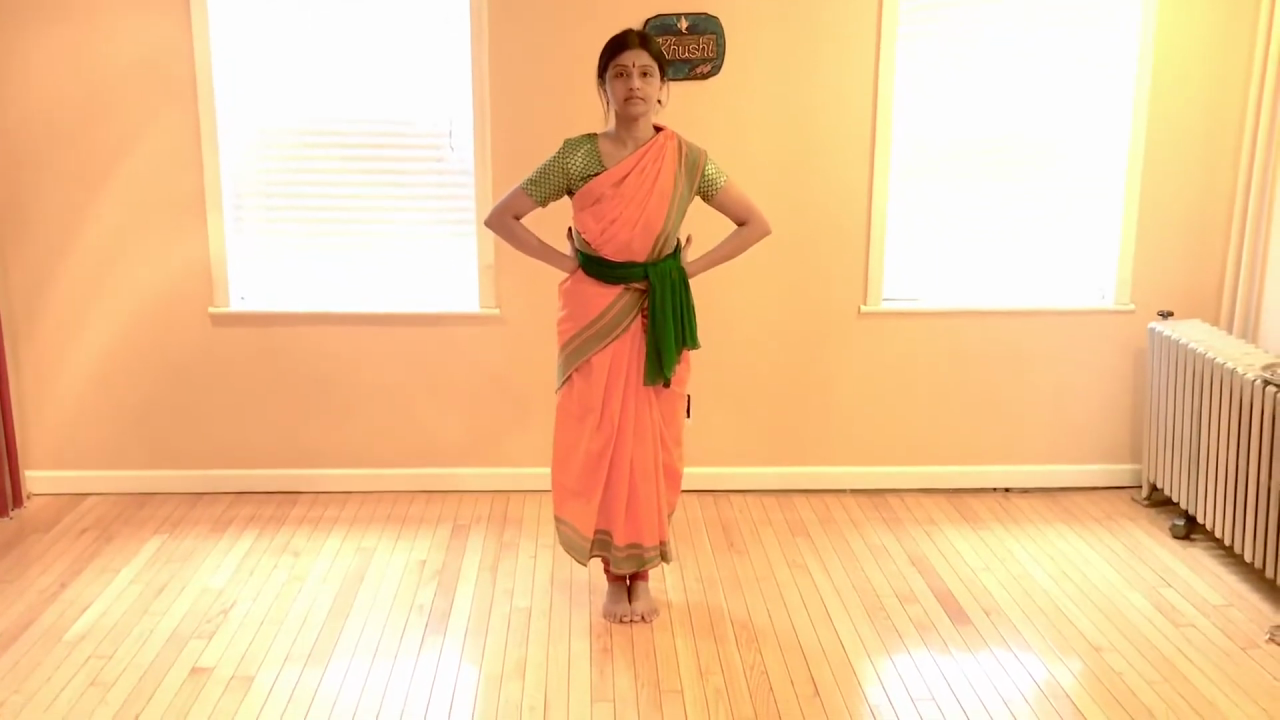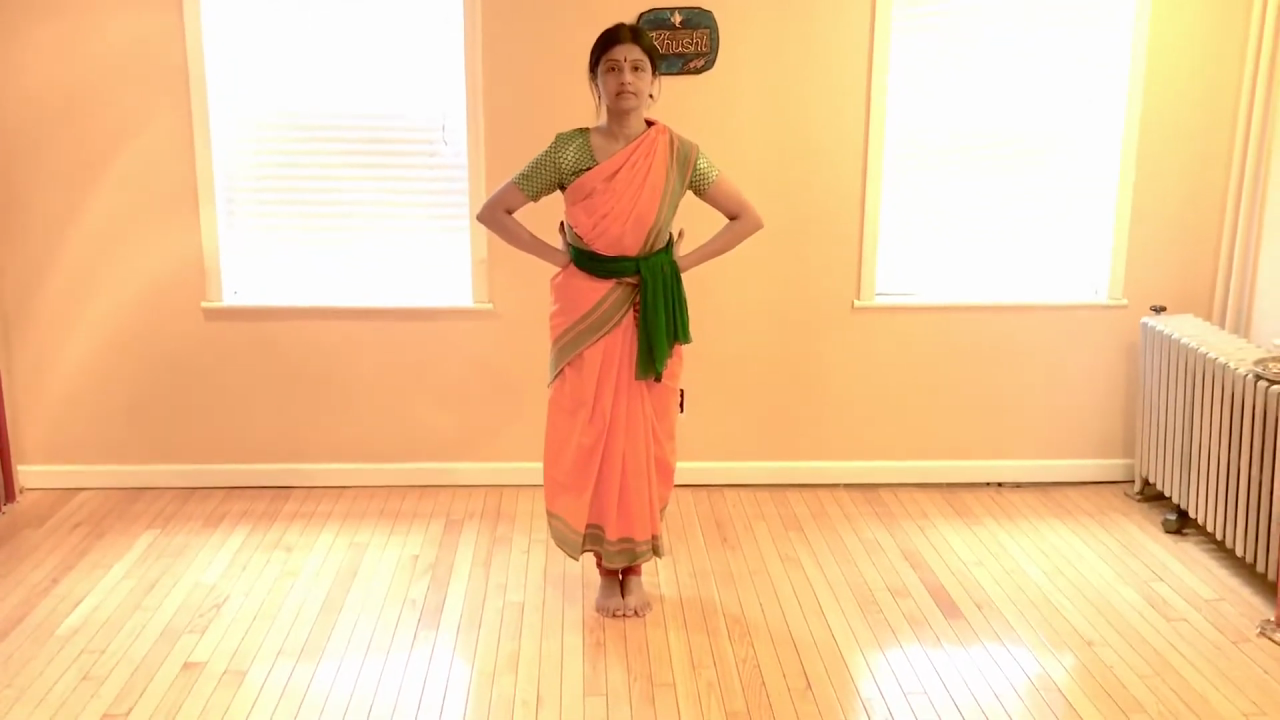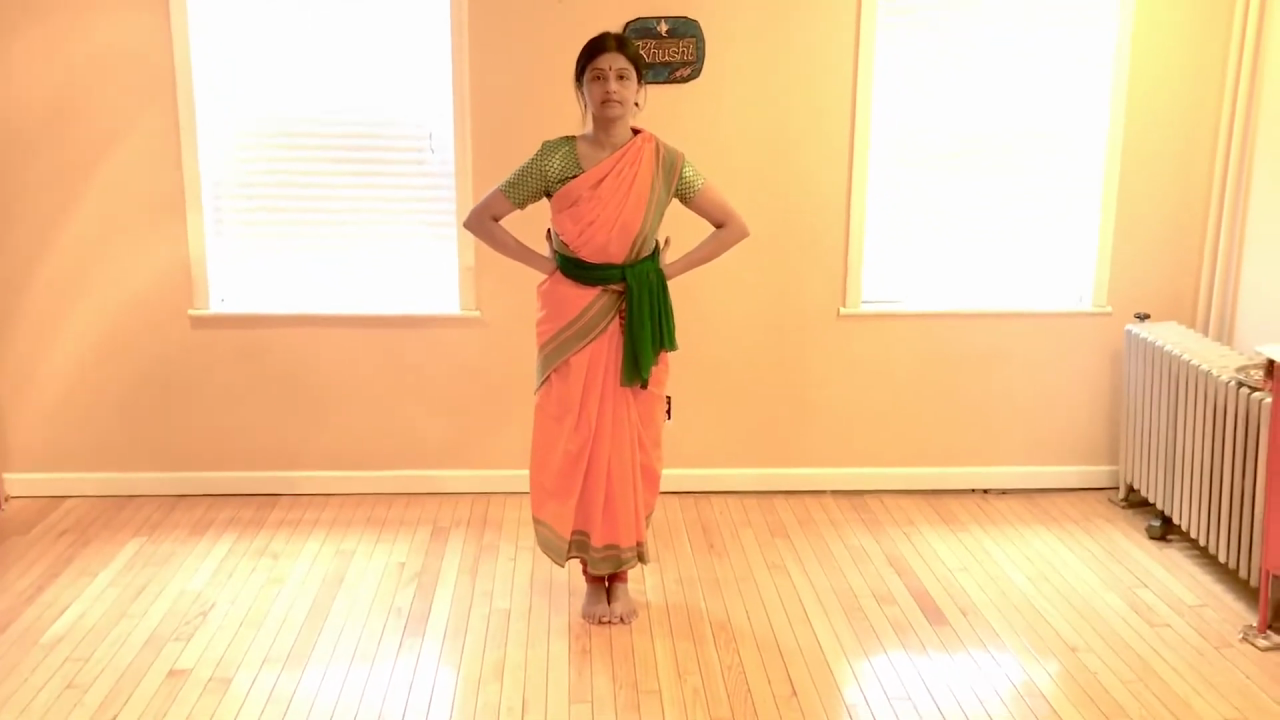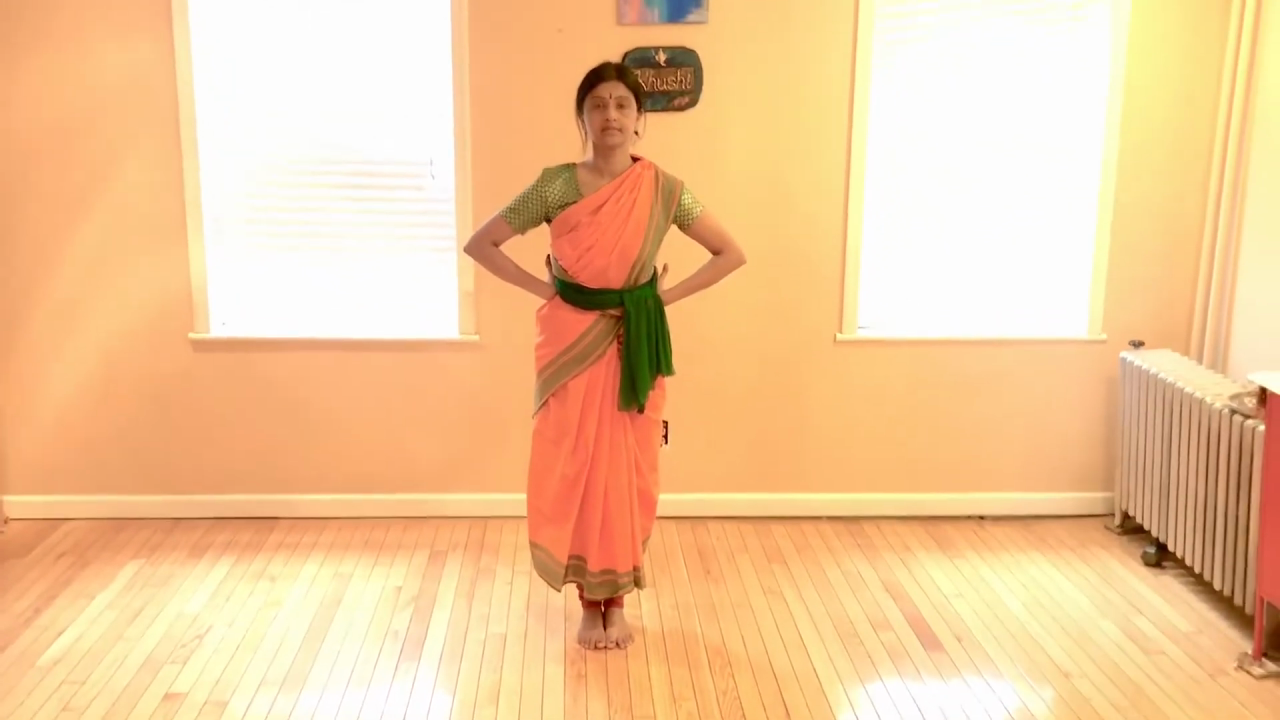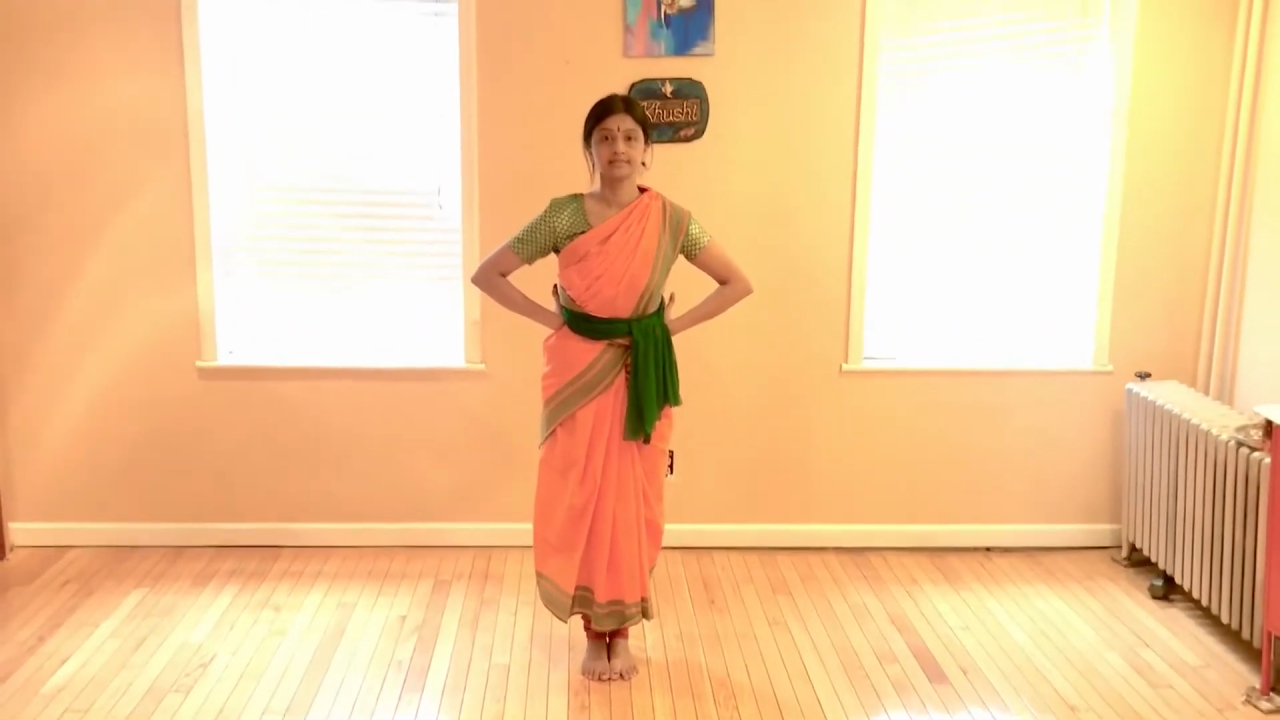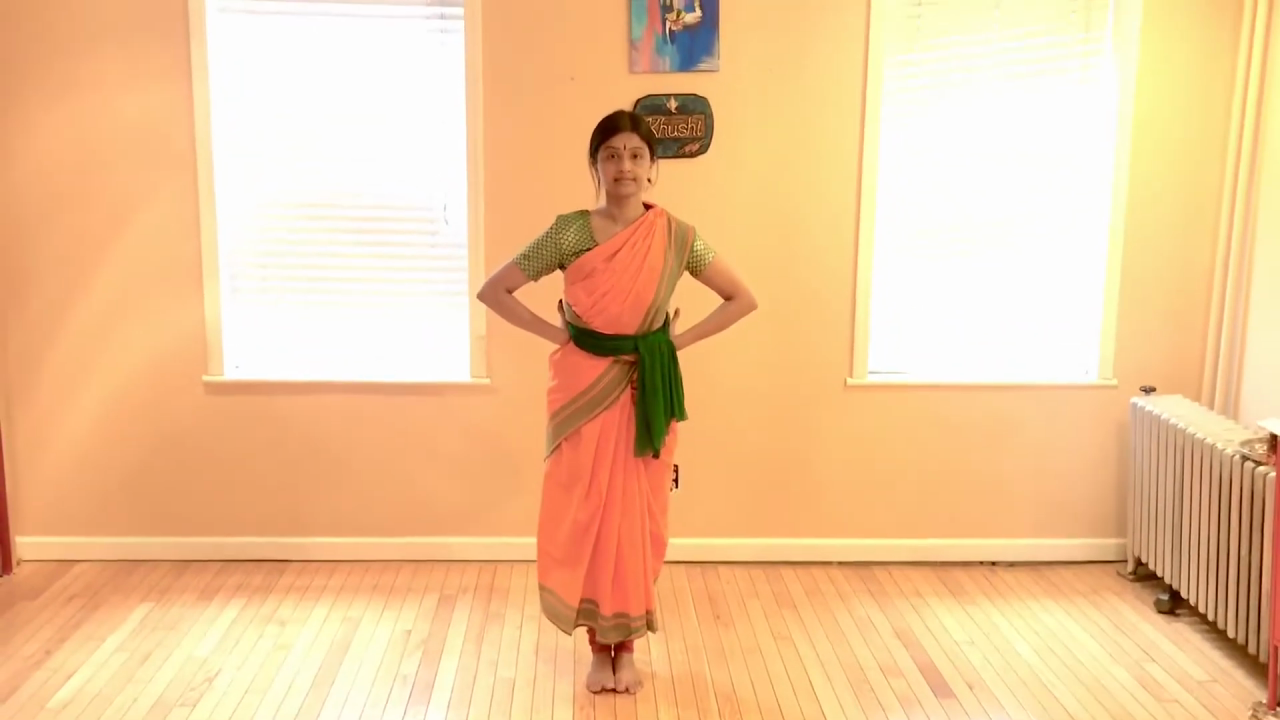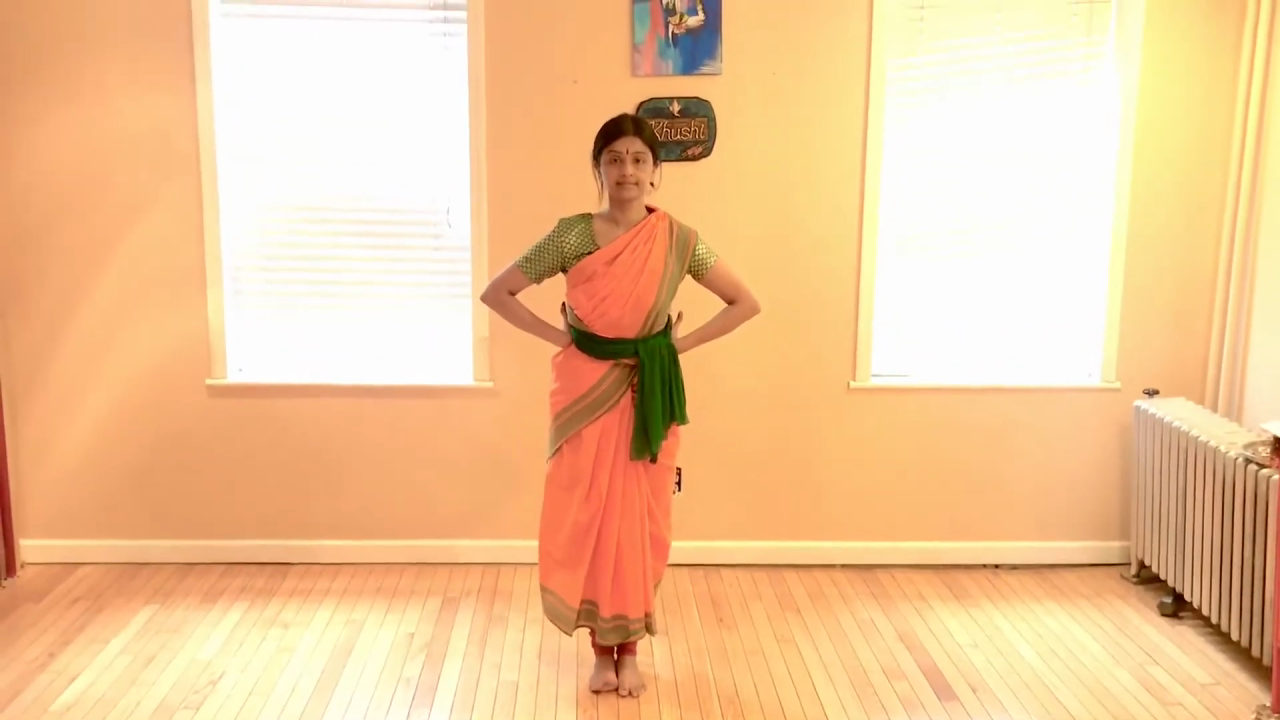
dt=0.4s
person 1, frame 1
left shoulder: (687, 160)
right shoulder: (577, 156)
left elbow: (756, 223)
right elbow: (500, 216)
left wrist: (693, 267)
right wrist: (565, 262)
left hip: (658, 318)
right hip: (595, 316)
left knee: (651, 443)
right knee: (599, 443)
left ankle: (642, 573)
right ankle: (614, 575)
person 1, frame 2
left shoulder: (679, 154)
right shoulder: (568, 151)
left elbow: (748, 218)
right elbow: (492, 211)
left wrist: (684, 261)
right wrist: (557, 256)
left hip: (650, 312)
right hip: (587, 309)
left knee: (643, 438)
right knee: (591, 437)
left ankle: (635, 567)
right ankle: (607, 570)
person 1, frame 3
left shoulder: (664, 162)
right shoulder: (554, 159)
left elbow: (734, 226)
right elbow: (479, 218)
left wrist: (670, 269)
right wrist: (543, 263)
left hip: (636, 319)
right hip: (573, 316)
left knee: (629, 445)
right knee: (577, 444)
left ankle: (621, 574)
right ankle: (593, 577)
person 1, frame 4
left shoulder: (663, 190)
right shoulder: (555, 185)
left elbow: (730, 253)
right elbow: (479, 243)
left wrist: (668, 294)
right wrist: (542, 288)
left hip: (634, 344)
right hip: (571, 342)
left knee: (627, 470)
right knee: (574, 468)
left ankle: (617, 599)
right ankle: (589, 601)
person 1, frame 5
left shoulder: (671, 220)
right shoulder: (563, 215)
left elbow: (737, 283)
right elbow: (487, 274)
left wrist: (675, 323)
right wrist: (549, 317)
left hip: (641, 375)
right hip: (579, 372)
left knee: (632, 499)
right knee: (580, 498)
left ankle: (621, 630)
right ankle: (593, 632)
person 1, frame 6
left shoulder: (676, 236)
right shoulder: (569, 232)
left elbow: (742, 299)
right elbow: (493, 291)
left wrist: (680, 339)
right wrist: (555, 333)
left hip: (646, 390)
right hip: (584, 387)
left knee: (637, 514)
right knee: (586, 515)
left ankle: (627, 646)
right ankle: (599, 646)
person 1, frame 7
left shoulder: (678, 240)
right shoulder: (571, 235)
left elbow: (745, 303)
right elbow: (496, 292)
left wrist: (682, 343)
right wrist: (557, 336)
left hip: (648, 394)
right hip: (586, 390)
left knee: (639, 518)
right knee: (588, 516)
left ankle: (630, 647)
right ankle: (601, 647)
